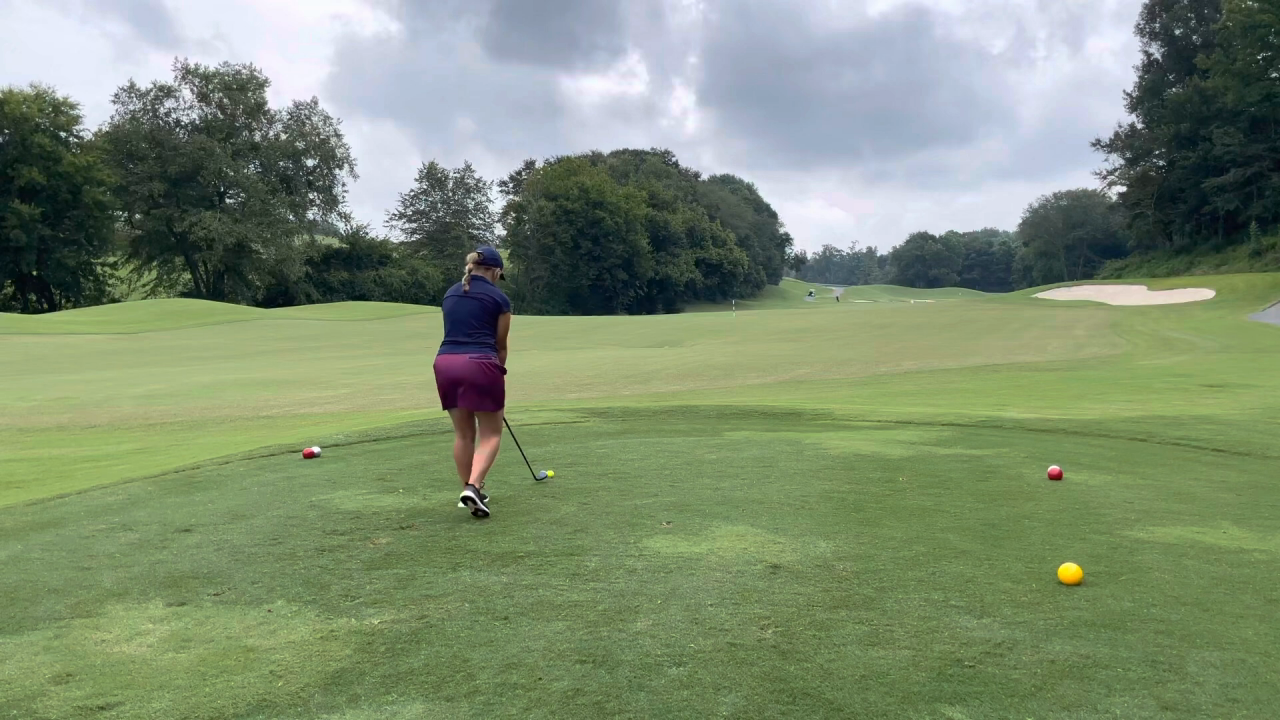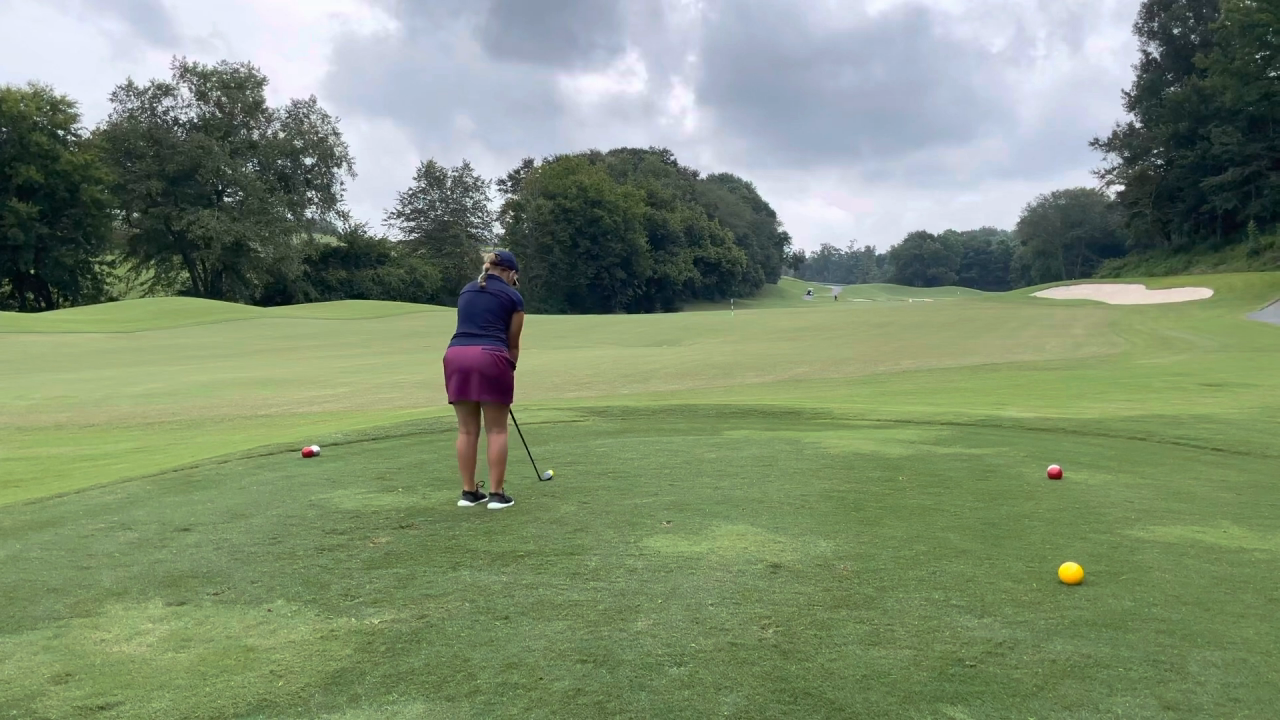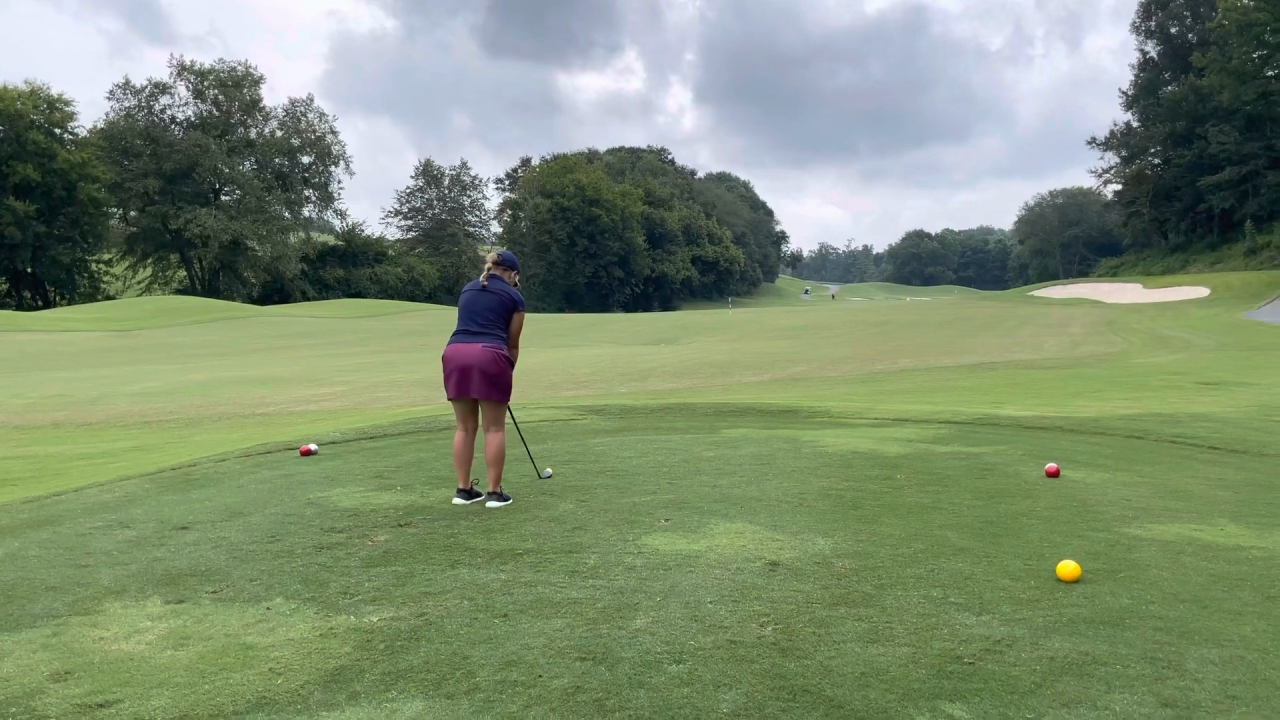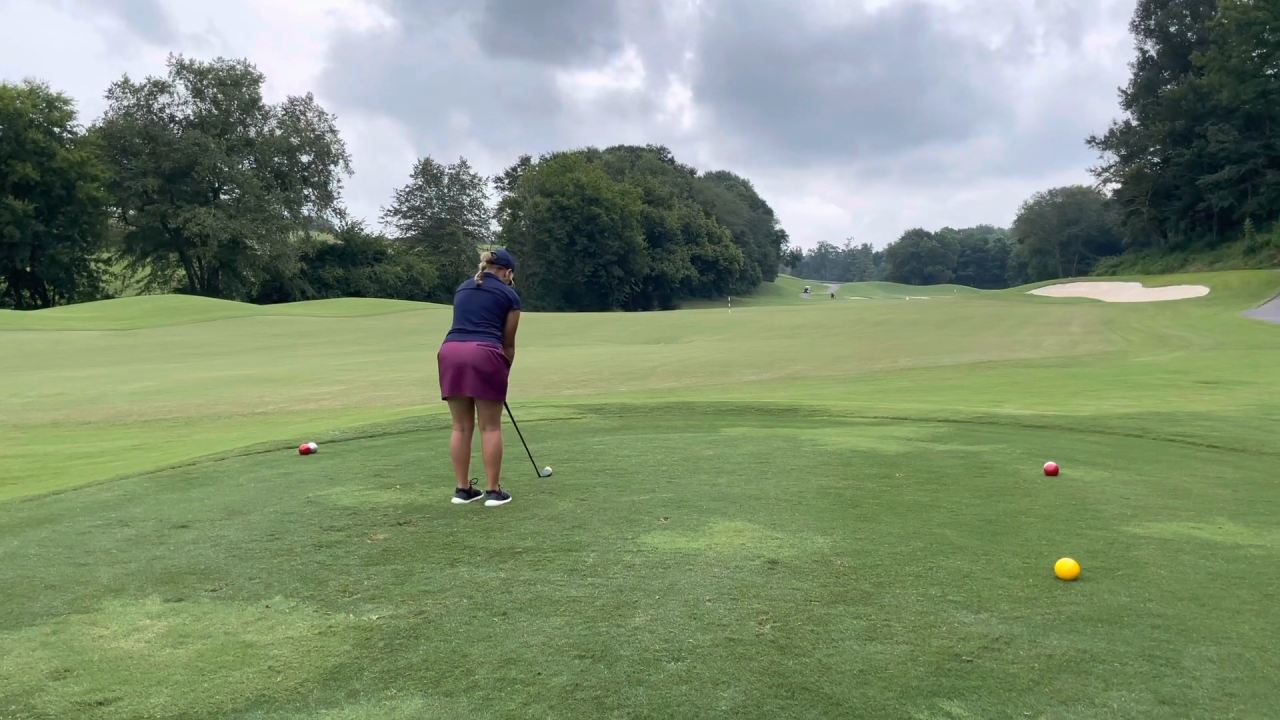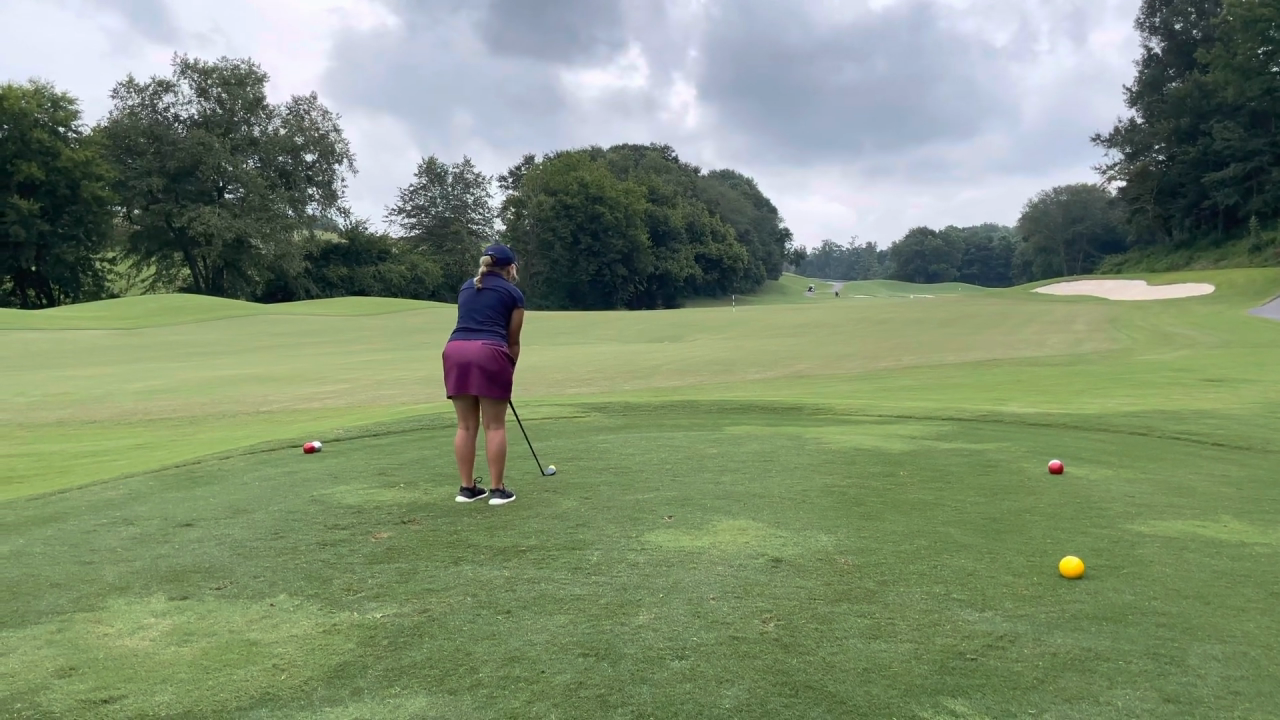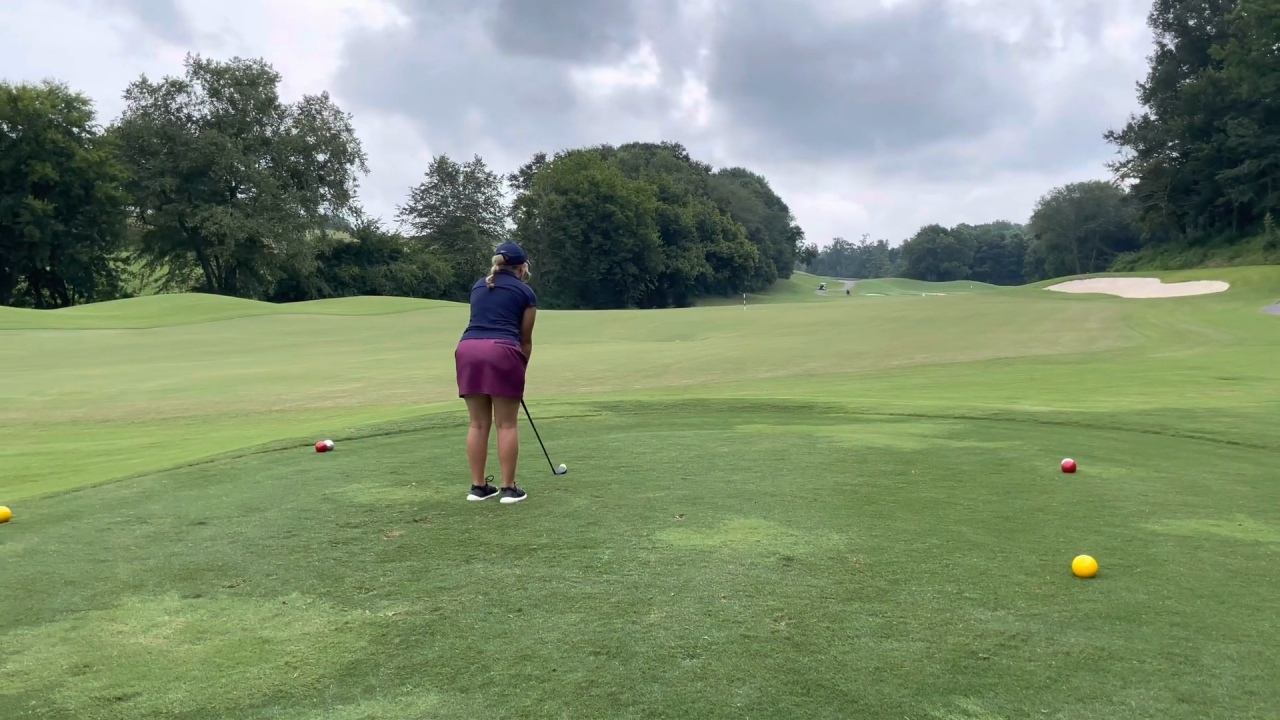
dt=0.4s
person 1, frame 1
left shoulder: (450, 293)
right shoulder: (498, 297)
right elbow: (501, 345)
right wrist: (497, 372)
left hip: (445, 362)
right hip: (479, 365)
left knee: (463, 434)
right knee: (491, 434)
left ankle: (468, 491)
right ankle: (472, 487)
person 1, frame 2
left shoulder: (466, 290)
right shoulder: (512, 297)
right elbow: (512, 344)
right wrist: (509, 370)
left hip: (456, 356)
right hip: (490, 359)
left knee: (467, 430)
right knee: (497, 430)
left ankle: (468, 491)
right ankle: (497, 494)
person 1, frame 3
left shoulder: (467, 290)
right shoulder: (514, 296)
right elbow: (512, 343)
left wrist: (503, 367)
right wrist: (508, 369)
left hip: (455, 353)
right hip: (489, 357)
left knee: (464, 427)
right knee: (494, 428)
left ankle: (463, 489)
right ankle: (494, 492)
person 1, frame 4
left shoulder: (462, 288)
right shoulder: (509, 295)
right elbow: (508, 342)
left wrist: (500, 369)
right wrist: (505, 372)
left hip: (451, 352)
right hip: (485, 355)
left knee: (461, 426)
right knee: (490, 427)
left ankle: (463, 489)
right ankle: (493, 491)
person 1, frame 5
left shoulder: (466, 287)
right shoulder: (513, 293)
right elbow: (513, 340)
left wrist: (505, 367)
right wrist: (510, 369)
left hip: (456, 350)
right hip: (490, 354)
left knee: (466, 425)
right knee: (494, 426)
left ankle: (467, 487)
right ankle: (497, 490)
person 1, frame 6
left shoulder: (478, 286)
right shoulder: (525, 292)
right elbow: (525, 339)
left wrist: (517, 365)
right wrist: (522, 368)
left hip: (468, 349)
right hip: (502, 352)
left knee: (478, 424)
right knee: (506, 425)
left ankle: (478, 486)
right ankle: (508, 488)
